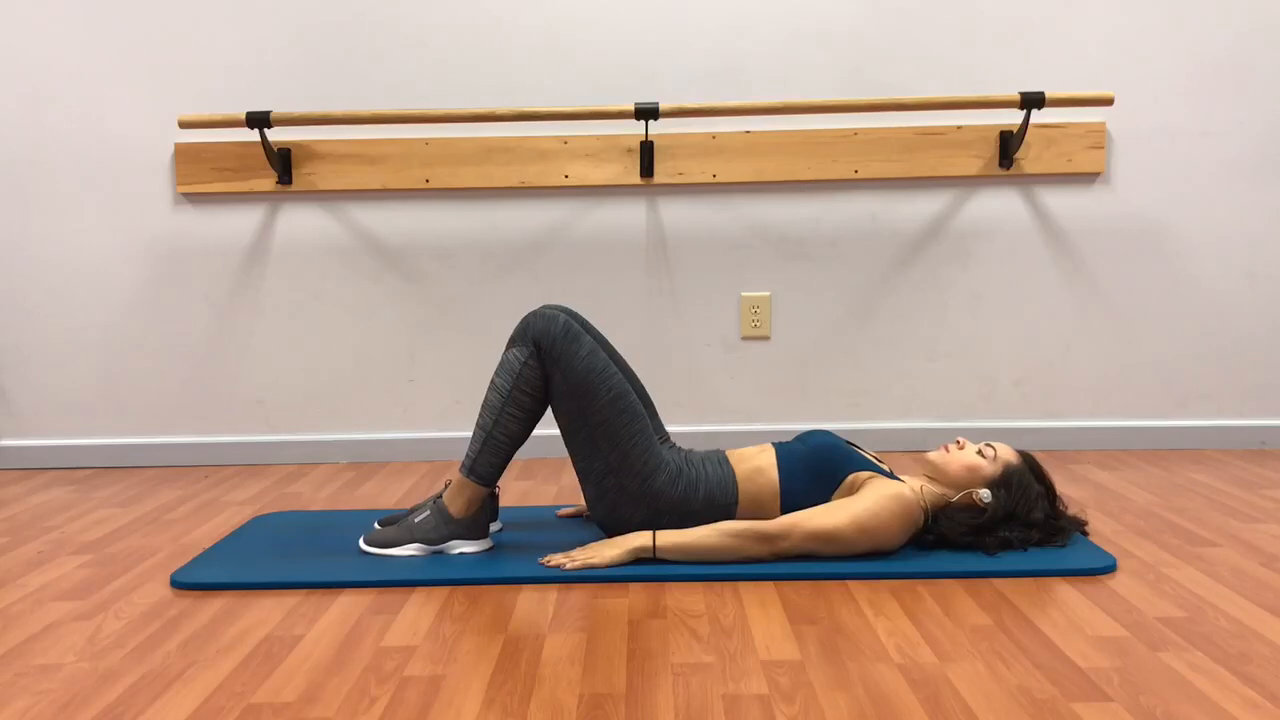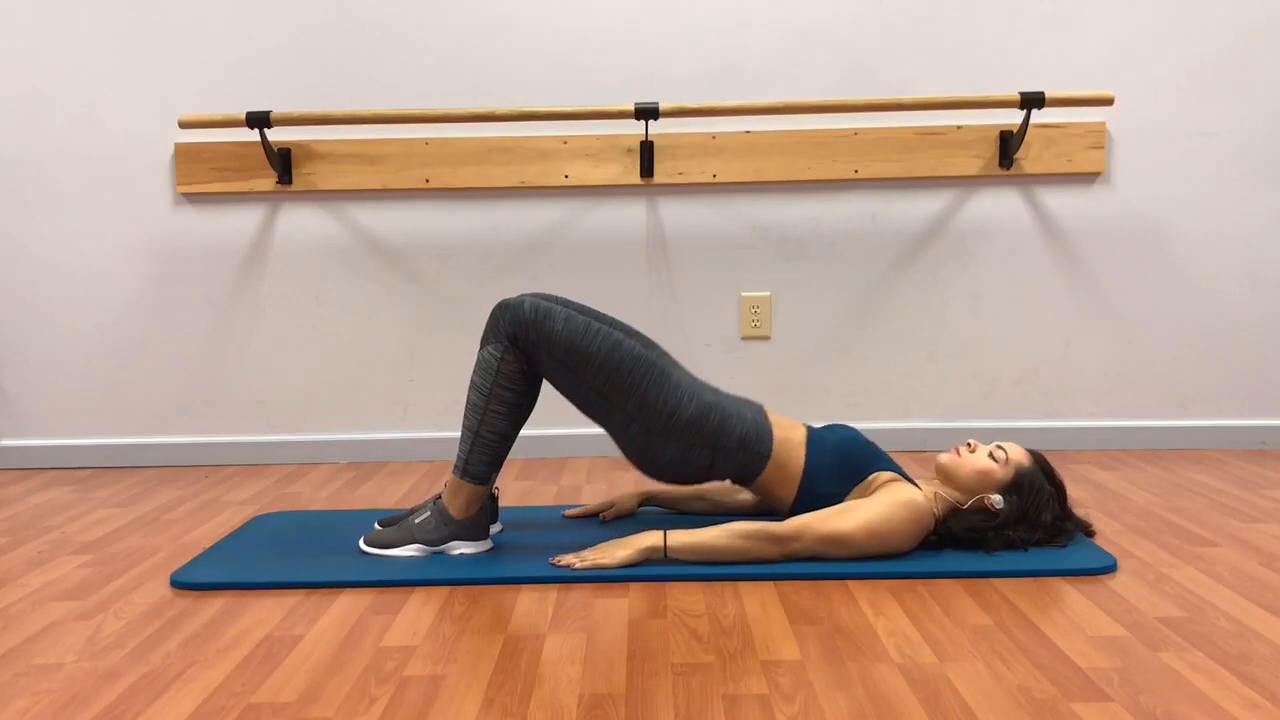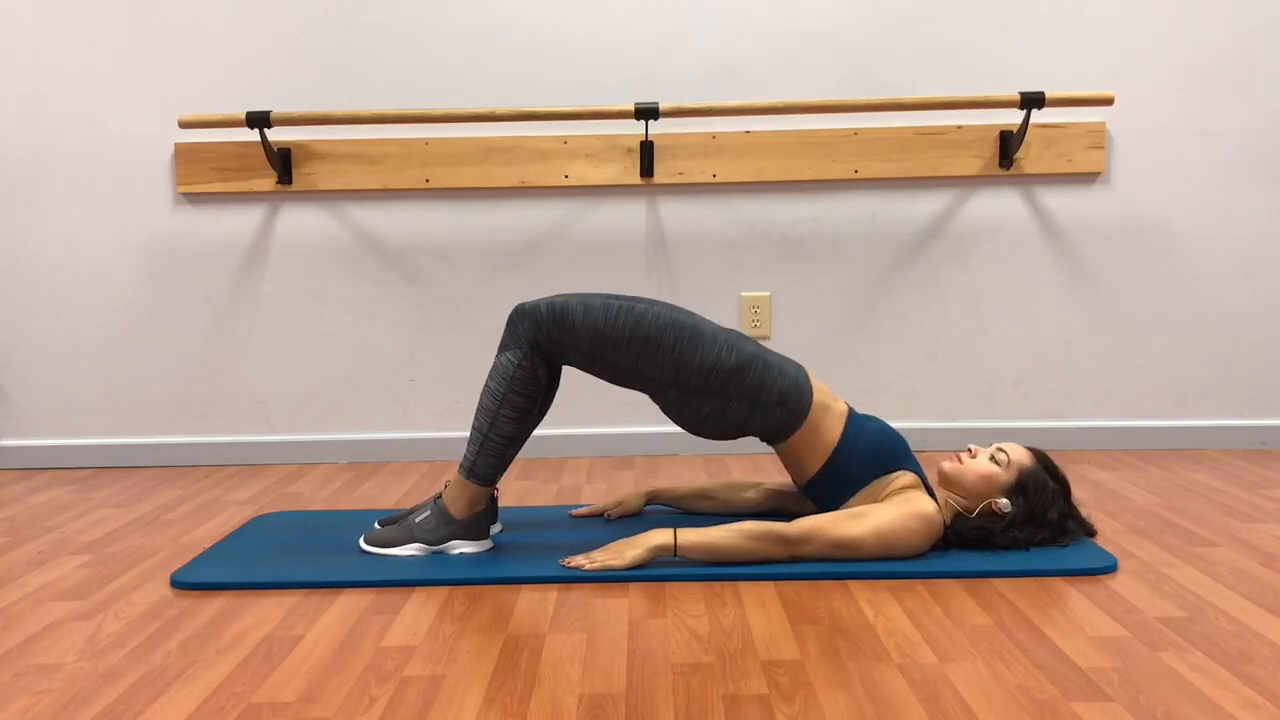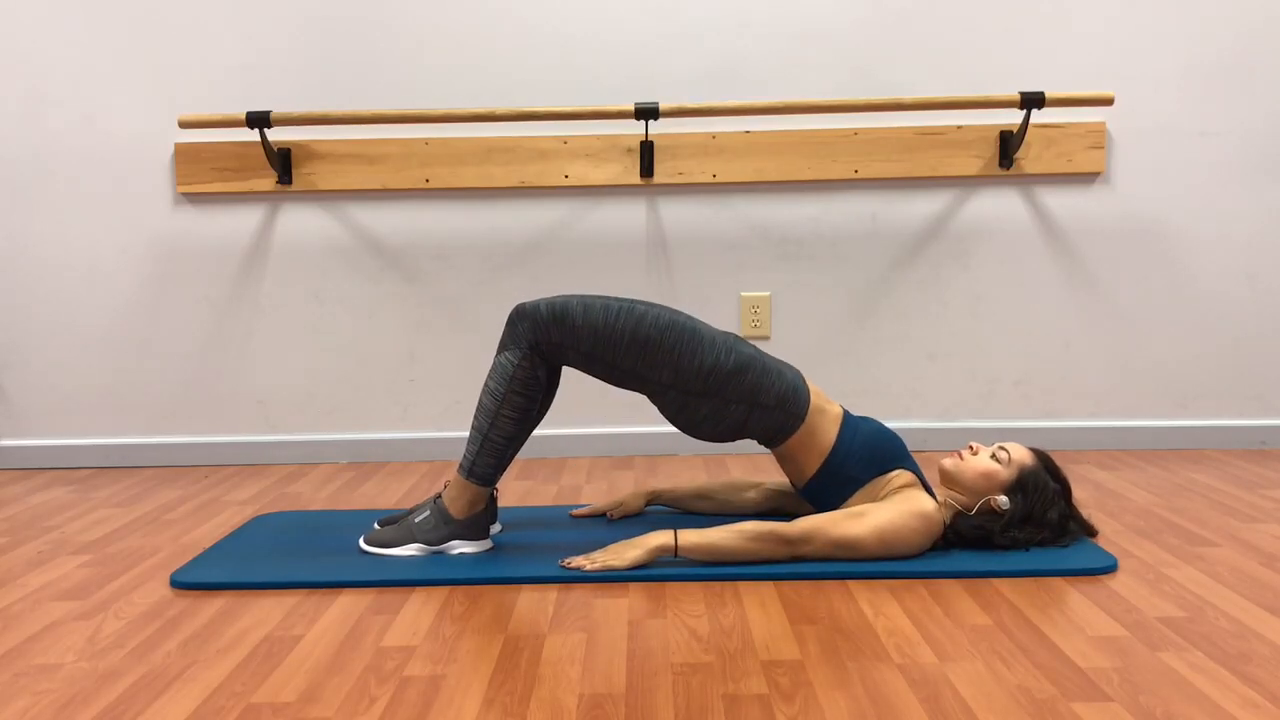
dt=0.4s
person 1, frame 1
left shoulder: (897, 511)
right shoulder: (888, 487)
left elbow: (772, 538)
left wrist: (636, 542)
right wrist: (622, 501)
left hip: (655, 491)
right hip: (669, 474)
left knee: (548, 329)
right knee: (550, 332)
left ankle: (458, 515)
right ankle: (464, 498)
person 1, frame 2
left shoulder: (908, 516)
right shoulder: (899, 490)
left elbow: (781, 541)
left wrist: (647, 544)
right wrist: (646, 494)
left hip: (688, 431)
right hip: (700, 427)
left knee: (517, 320)
right knee: (525, 320)
left ankle: (459, 516)
right ankle: (467, 500)
person 1, frame 3
left shoulder: (918, 523)
right shoulder: (910, 496)
left elbow: (787, 540)
left wrist: (659, 541)
right wrist: (650, 494)
left knee: (537, 326)
right knee: (539, 326)
left ankle: (460, 513)
right ankle: (466, 499)
person 1, frame 4
left shoulder: (918, 522)
right shoulder: (912, 499)
left elbow: (789, 540)
right elbow: (761, 498)
left wrist: (660, 543)
right wrist: (650, 496)
left knee: (538, 326)
right knee: (539, 325)
left ankle: (461, 514)
right ankle: (465, 498)
